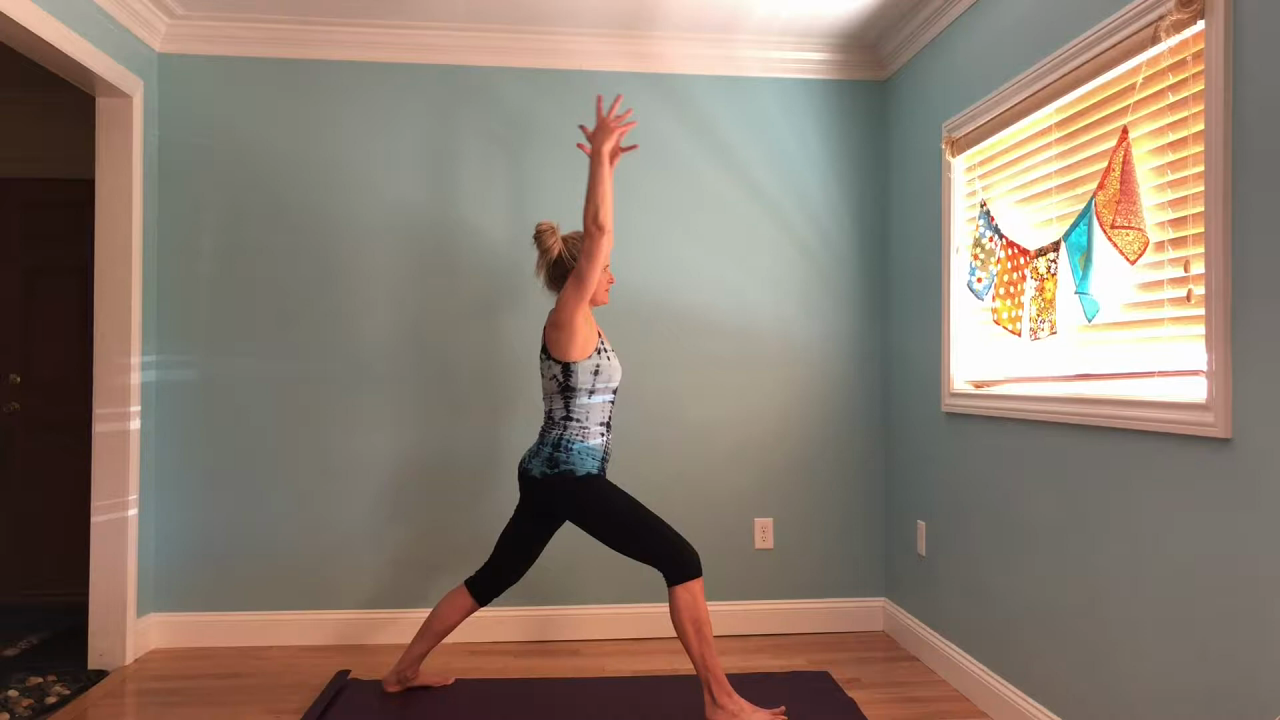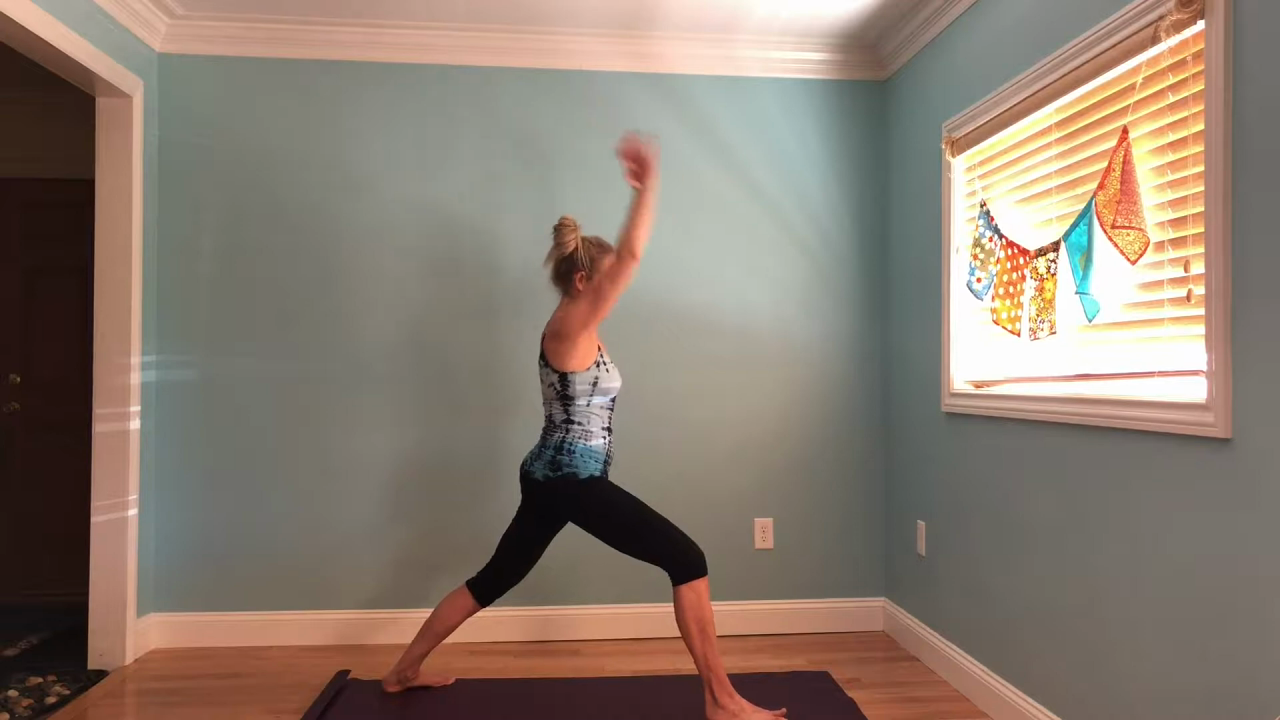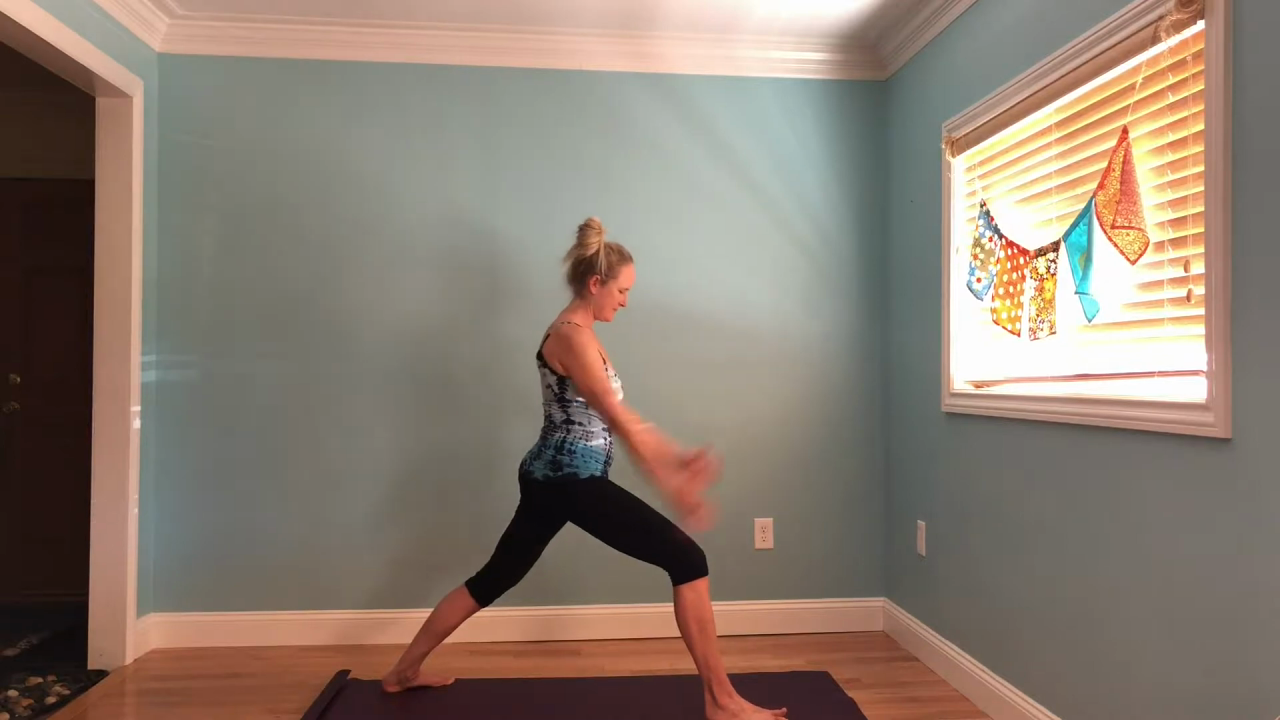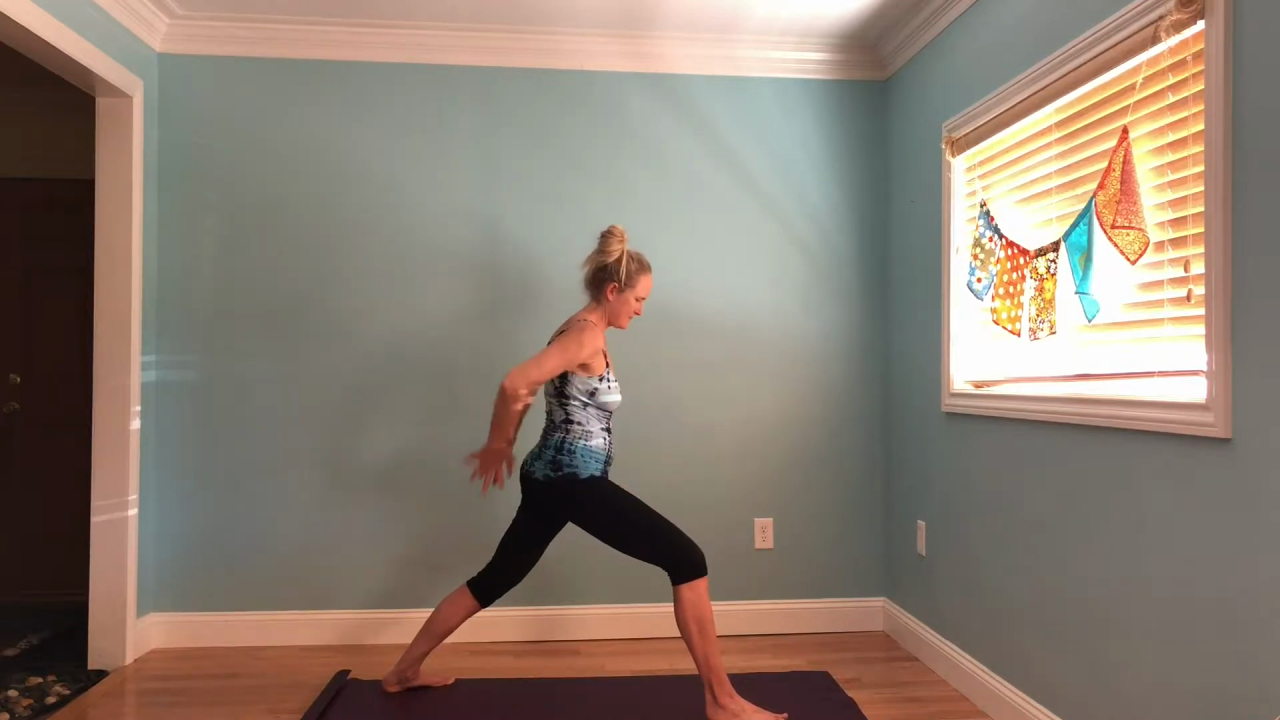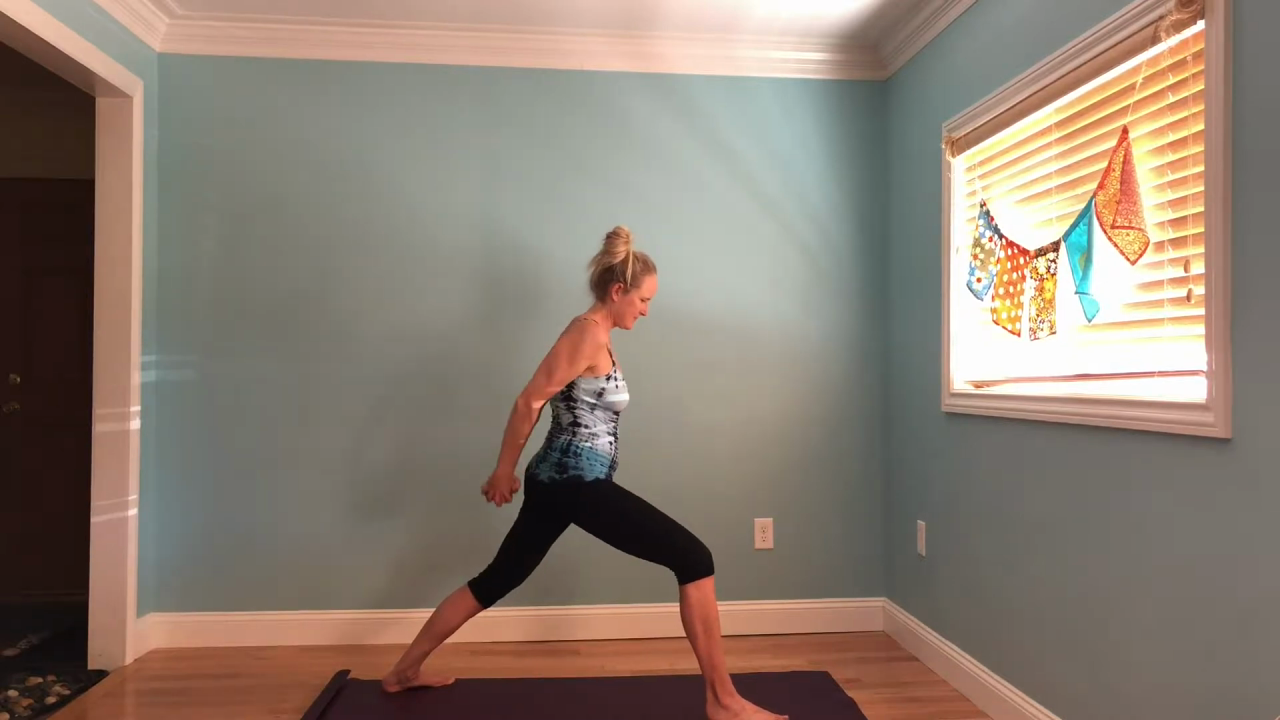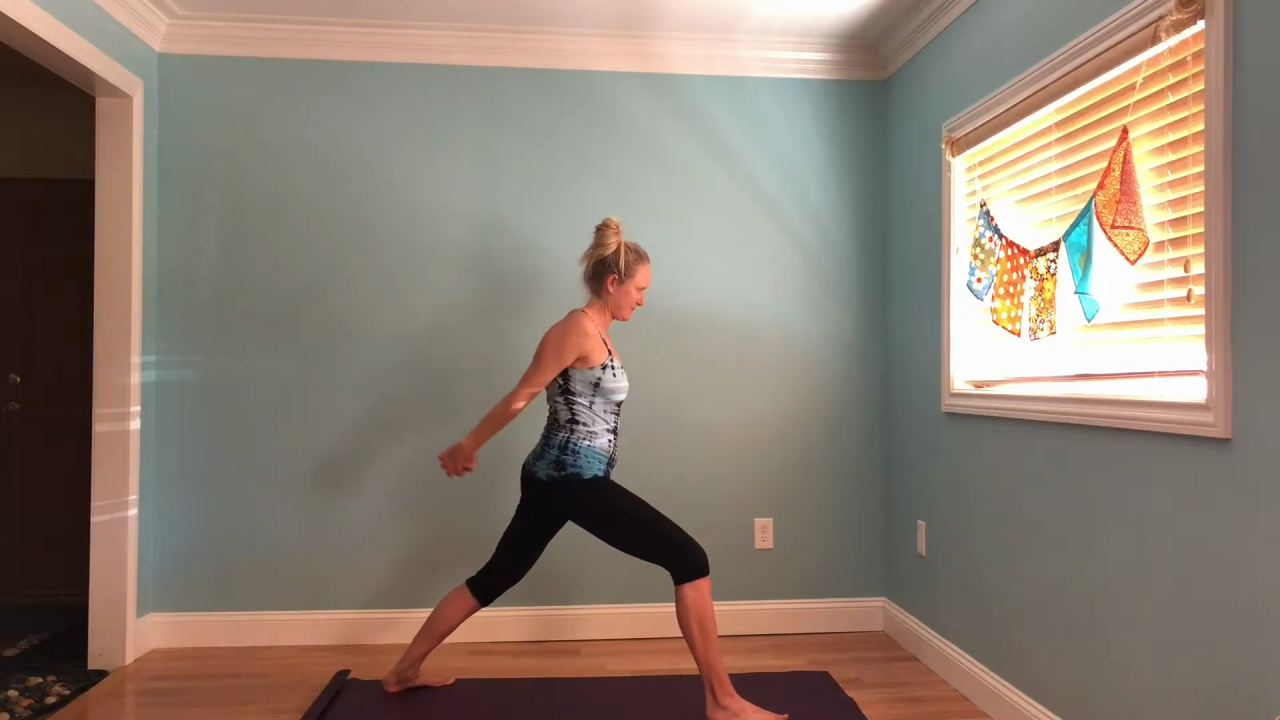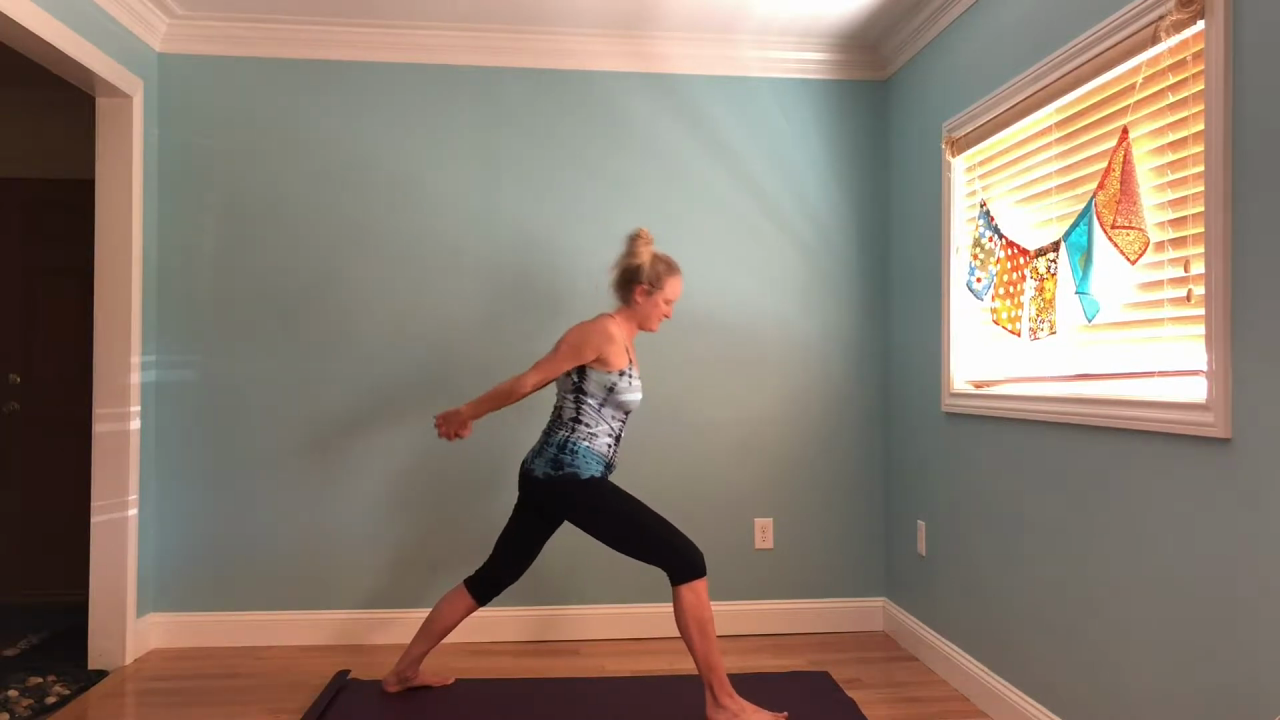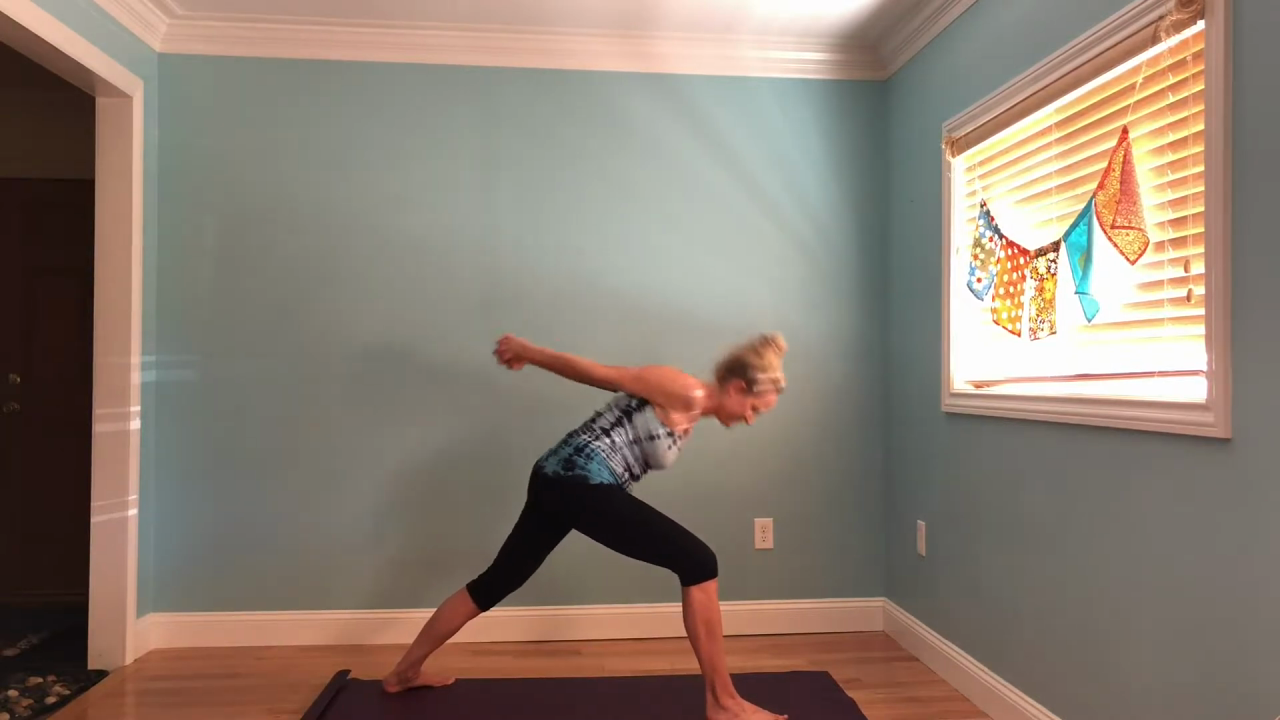
dt=0.5s
person 1, frame 1
left shoulder: (576, 322)
right shoulder: (568, 320)
left elbow: (595, 237)
right elbow: (598, 233)
left wrist: (603, 164)
right wrist: (600, 158)
left hip: (553, 474)
right hip: (569, 477)
left knee: (493, 578)
right knee: (681, 561)
left ankle: (404, 670)
person 1, frame 2
left shoulder: (575, 331)
right shoulder: (569, 328)
left elbow: (616, 258)
right elbow: (630, 256)
left wrist: (638, 186)
right wrist: (647, 183)
left hip: (553, 476)
right hip: (573, 479)
left knee: (494, 578)
right knee: (687, 560)
left ankle: (404, 669)
person 1, frame 3
left shoulder: (576, 332)
right shoulder: (572, 337)
left elbow: (616, 417)
right elbow: (616, 419)
left wrist: (675, 458)
right wrist: (672, 487)
left hip: (552, 475)
right hip: (571, 478)
left knee: (494, 578)
right knee: (687, 561)
left ankle: (405, 670)
person 1, frame 4
left shoulder: (583, 332)
right shoulder: (587, 334)
left elbow: (524, 389)
right elbow: (514, 385)
left wrist: (499, 446)
right wrist: (497, 446)
left hip: (555, 475)
right hip: (573, 478)
left knee: (494, 578)
right knee: (686, 560)
left ankle: (404, 670)
person 1, frame 5
left shoulder: (590, 334)
right shoulder: (590, 335)
left elbow: (537, 404)
right elbow: (530, 403)
left wrist: (509, 471)
right wrist: (504, 470)
left hip: (559, 478)
right hip: (579, 481)
left knee: (497, 579)
right knee: (694, 559)
left ankle: (404, 670)
person 1, frame 6
left shoulder: (595, 332)
right shoulder: (578, 328)
left elbow: (526, 397)
right elbow: (521, 395)
left wrist: (471, 447)
right wrist: (468, 446)
left hip: (556, 475)
right hip: (575, 478)
left knee: (494, 577)
right knee: (689, 560)
left ankle: (405, 670)
person 1, frame 7
left shoulder: (621, 340)
right shoulder: (606, 332)
left elbow: (534, 383)
right elbow: (529, 380)
left wrist: (468, 416)
right wrist: (470, 412)
left hip: (552, 475)
right hip: (571, 476)
left knee: (493, 576)
right knee: (685, 561)
left ankle: (404, 670)
person 1, frame 8
left shoulder: (688, 408)
right shoulder: (687, 392)
left elbow: (604, 378)
right elbow: (603, 374)
right wrist: (529, 351)
left hip: (561, 480)
right hip: (581, 482)
left knee: (495, 581)
right knee: (698, 563)
left ankle: (403, 672)
